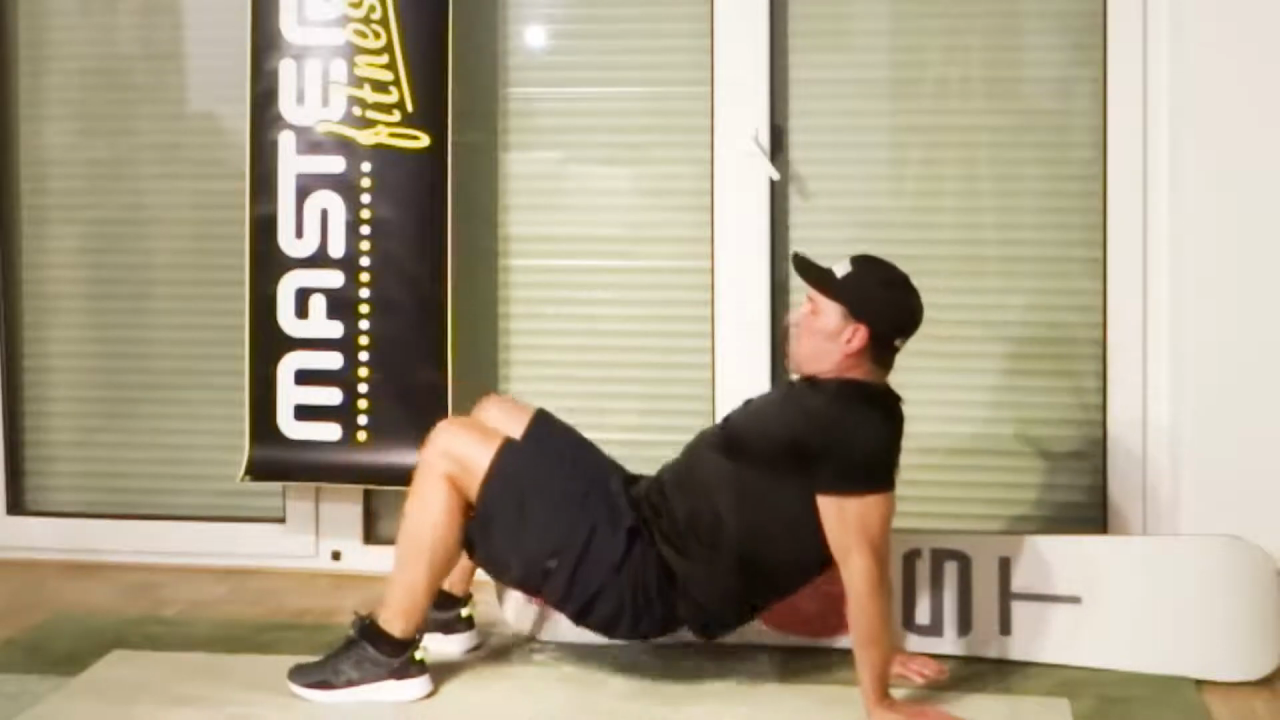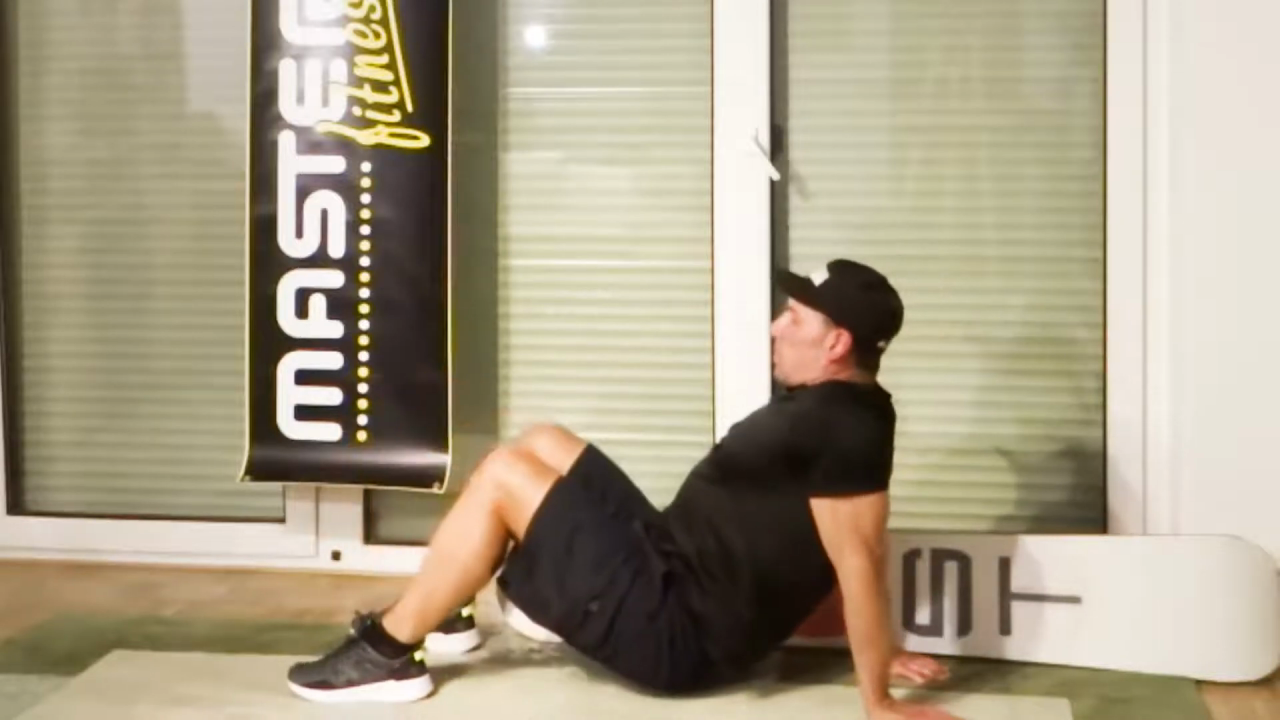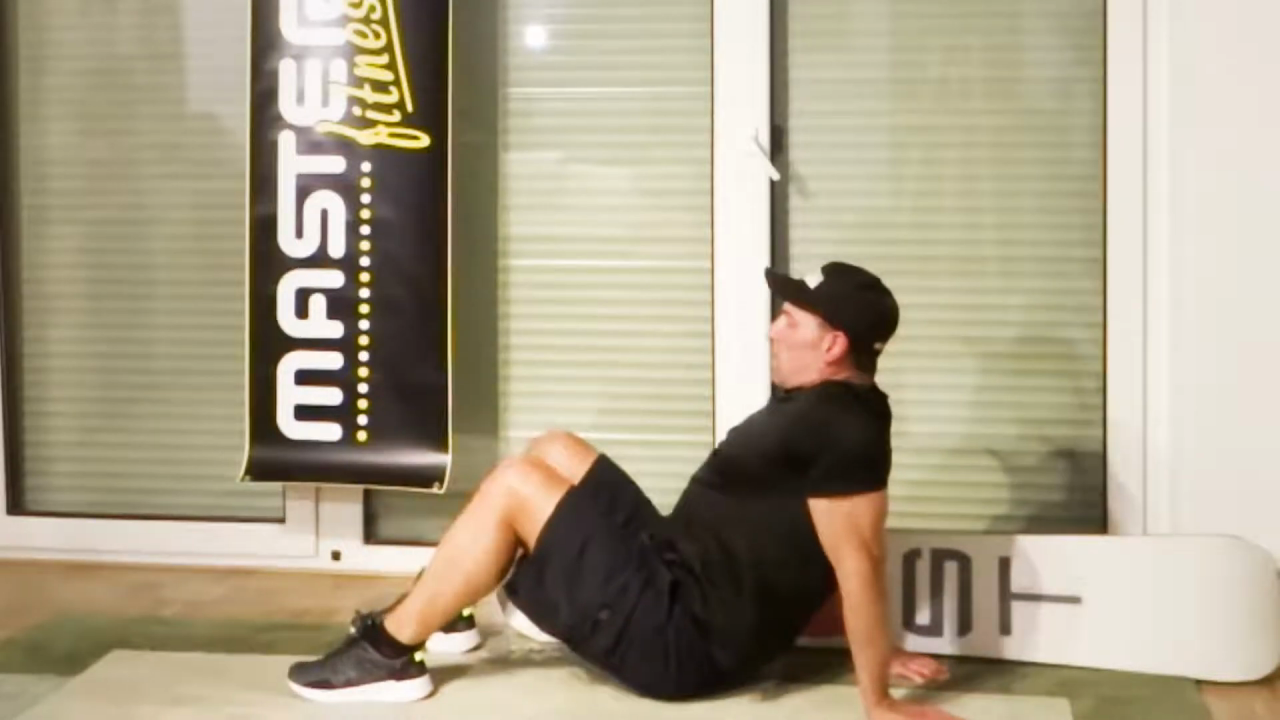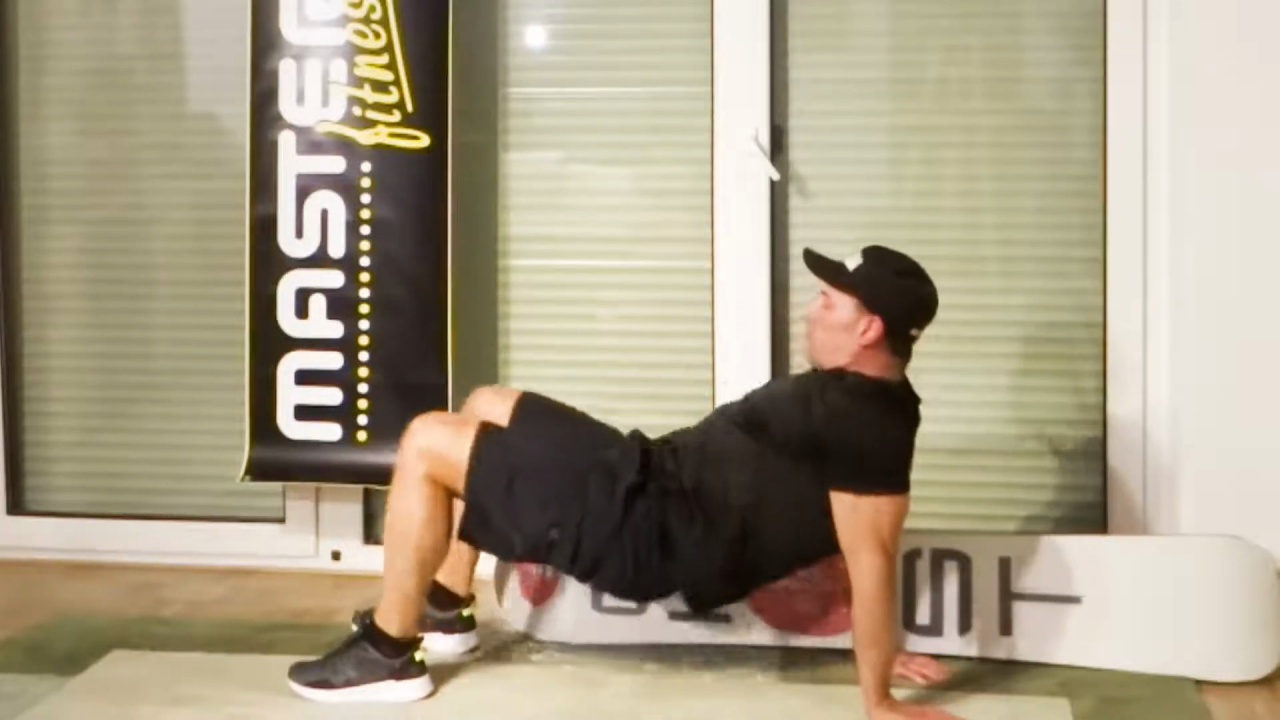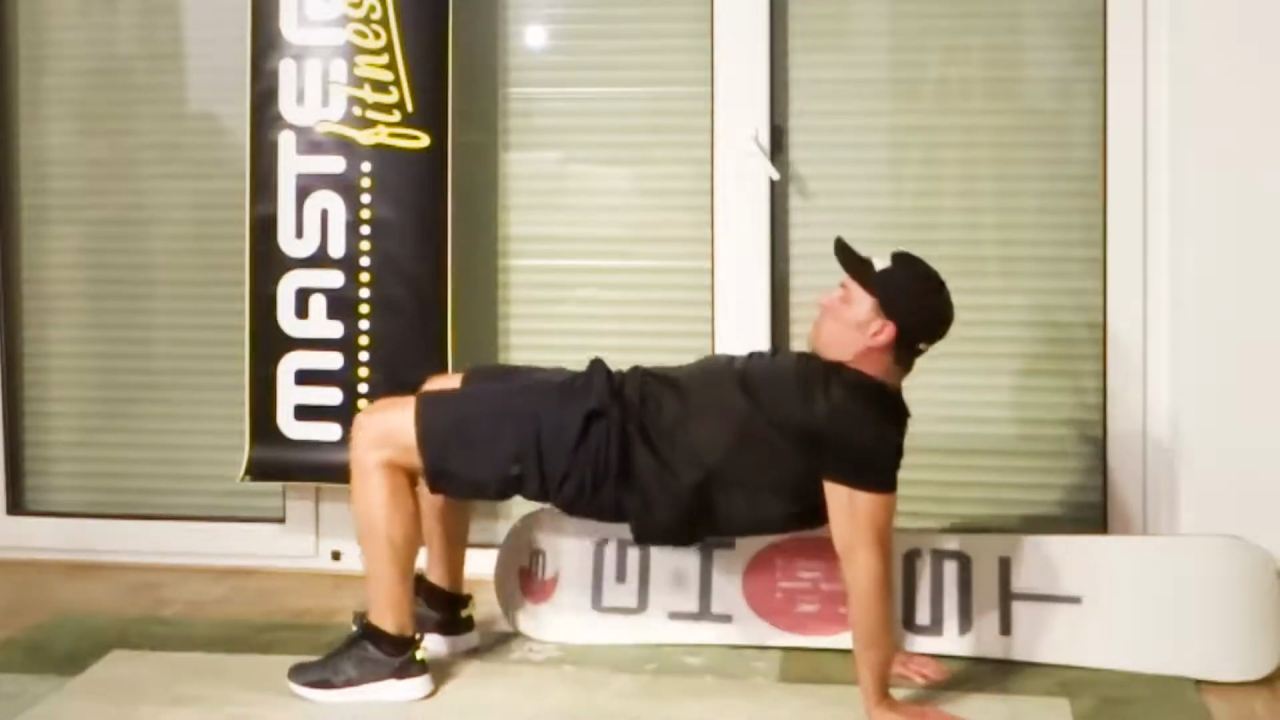
dt=0.5s
person 1, frame 1
left shoulder: (853, 423)
right shoulder: (837, 399)
left elbow: (862, 559)
right elbow: (850, 551)
left hip: (643, 577)
right hip: (646, 525)
left knee: (452, 446)
right knee: (496, 414)
left ankle: (387, 653)
right ankle: (442, 611)
person 1, frame 2
left shoulder: (843, 425)
right shoulder: (824, 404)
left elbow: (858, 561)
left hip: (671, 630)
right hip: (665, 563)
left knee: (504, 474)
right knee: (543, 443)
left ankle: (389, 652)
right ankle: (432, 612)
person 1, frame 3
left shoulder: (841, 426)
right shoulder: (821, 406)
left elbow: (856, 562)
left hip: (683, 638)
right hip: (674, 568)
left knee: (514, 483)
right knee: (552, 452)
left ankle: (390, 652)
right ankle: (429, 611)
person 1, frame 4
left shoulder: (867, 422)
right shoulder: (853, 395)
left elbow: (871, 559)
left hip: (649, 532)
right hip: (652, 480)
left knee: (428, 442)
right knee: (489, 406)
left ankle: (388, 650)
right ankle: (444, 608)
person 1, frame 5
left shoulder: (857, 421)
right shoulder: (846, 394)
left elbow: (864, 555)
left hip: (602, 443)
left knee: (377, 434)
right knee: (438, 402)
left ankle: (388, 649)
right ankle: (441, 608)
